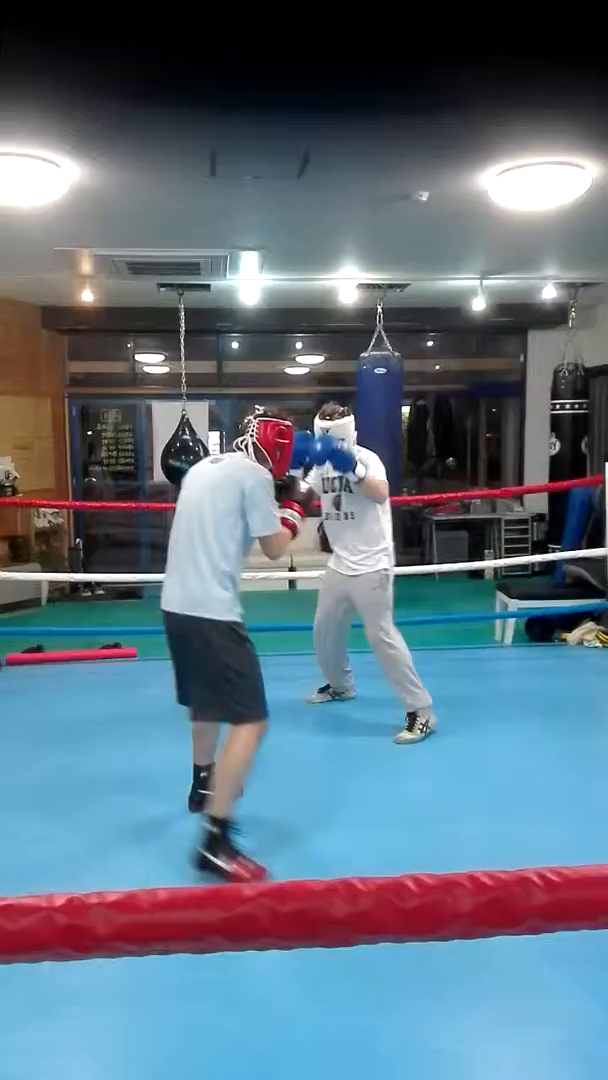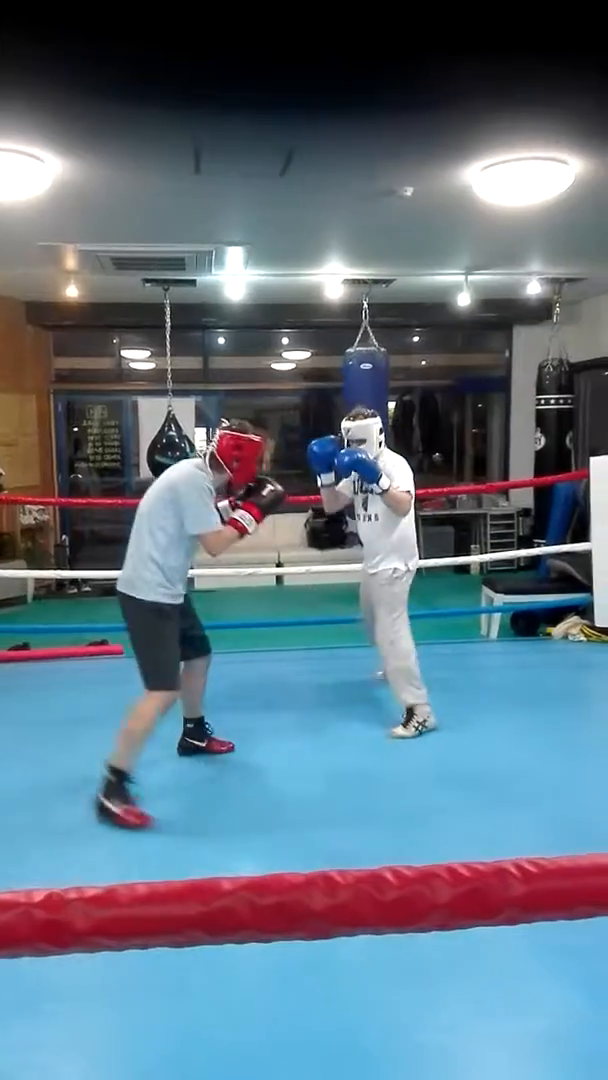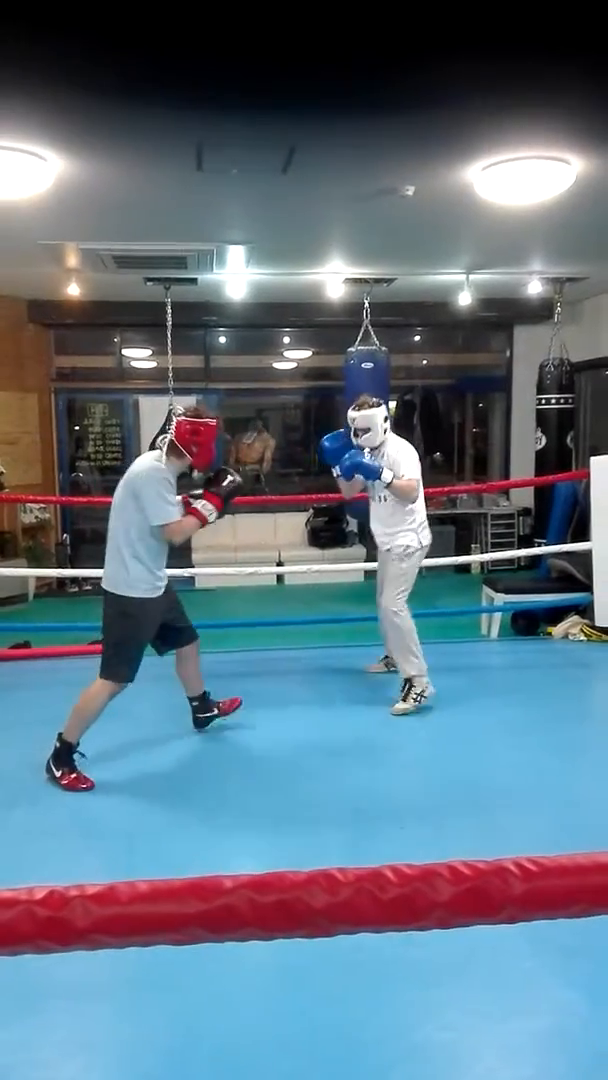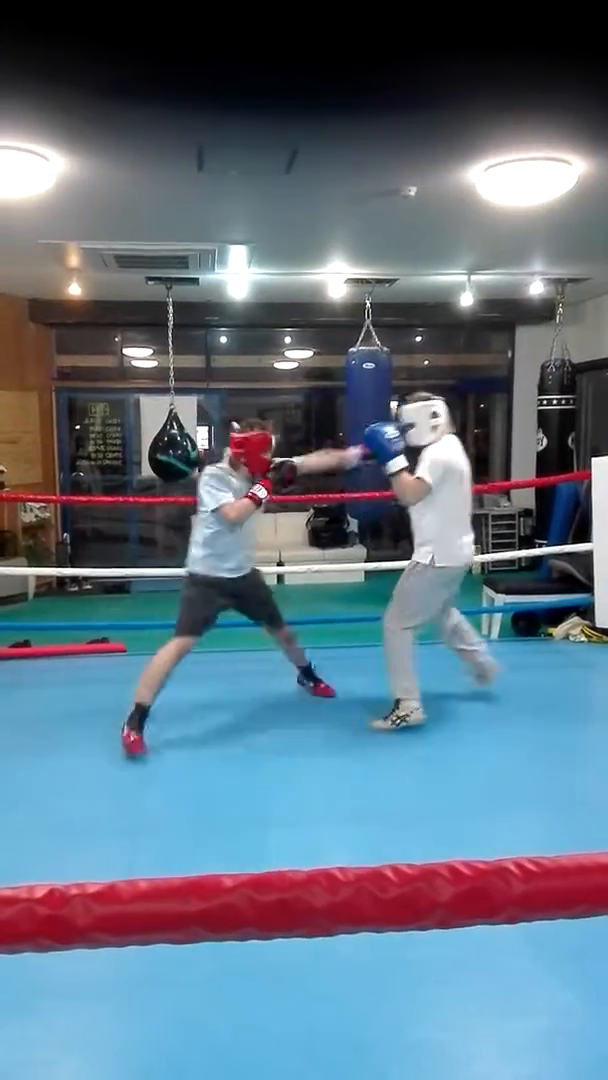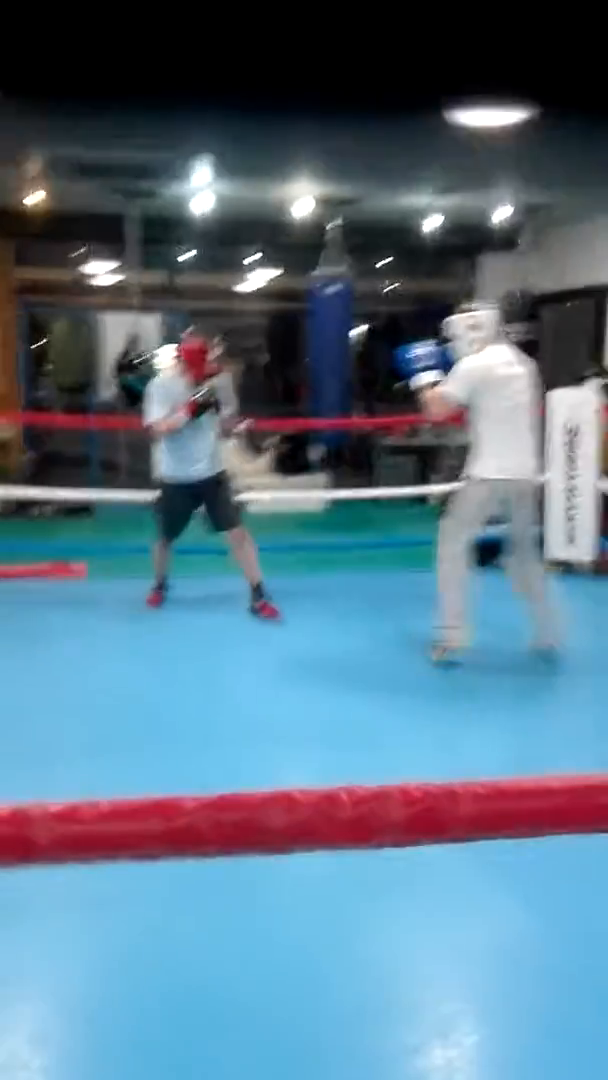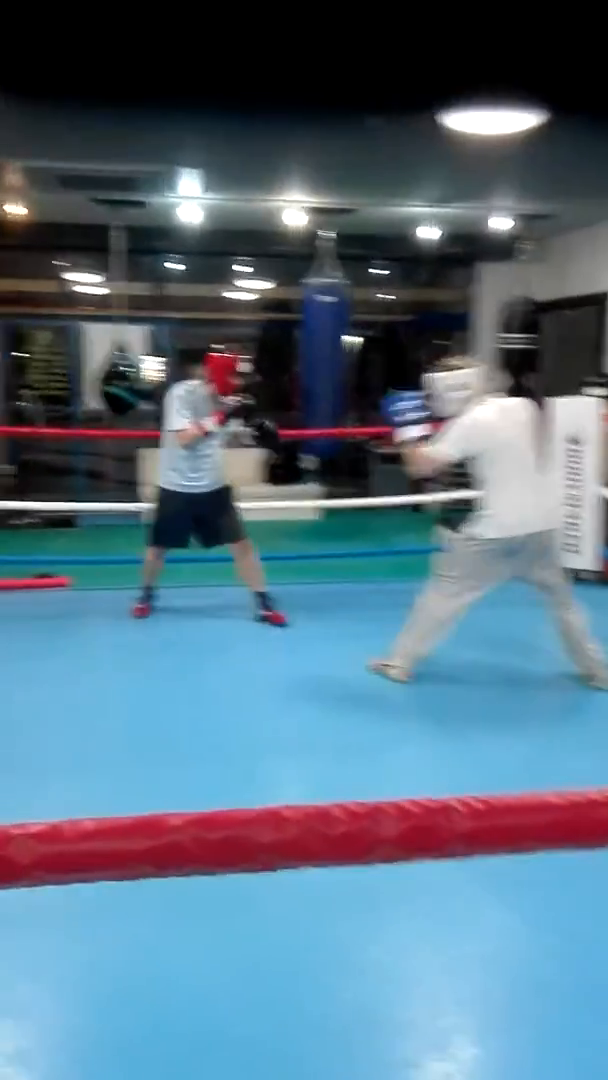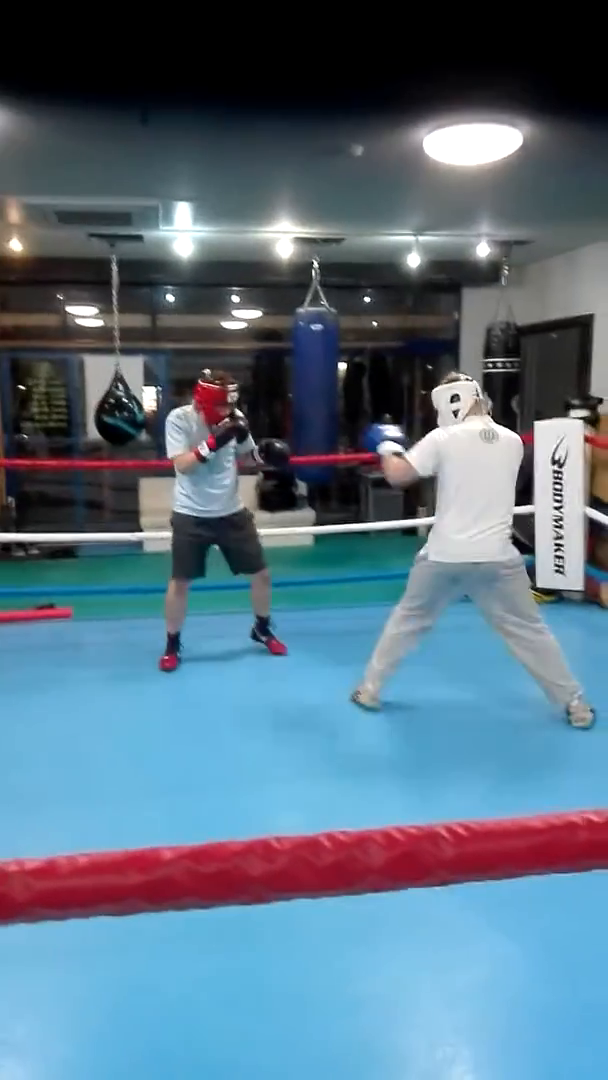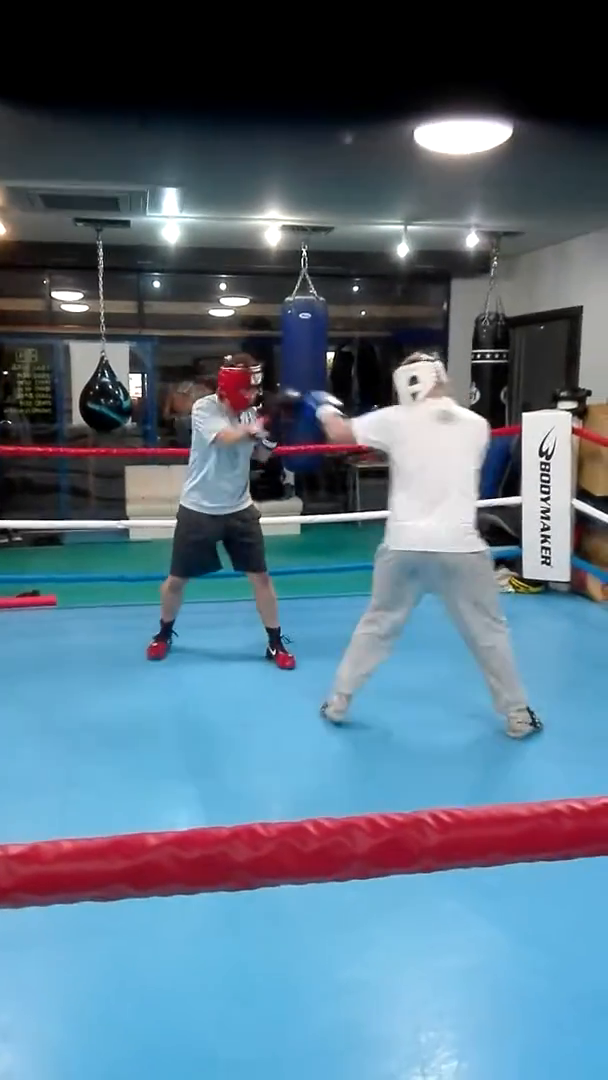
dt=0.5s
person 1, frame 1
left shoulder: (201, 469)
right shoulder: (254, 476)
right elbow: (275, 548)
right wrist: (292, 507)
left hip: (176, 604)
right hip: (211, 610)
left knee: (206, 697)
right knee: (250, 722)
left ankle: (204, 785)
right ankle: (216, 841)
person 1, frame 2
left shoulder: (193, 473)
right shoulder: (191, 479)
left elbow: (203, 521)
right elbow: (214, 544)
left wrist: (239, 503)
right wrist: (253, 509)
left hip: (167, 588)
right hip: (149, 593)
left knee: (198, 656)
right knee: (163, 691)
left ankle: (194, 734)
right ankle: (114, 786)
person 1, frame 3
left shoulder: (161, 466)
right shoulder: (153, 471)
left elbow: (172, 513)
right elbow: (175, 532)
left wrist: (198, 501)
right wrist: (211, 503)
left hip: (151, 584)
right hip: (130, 590)
left knee: (187, 644)
right knee: (114, 679)
left ankle: (203, 708)
right ankle: (61, 758)
person 1, frame 4
left shoulder: (259, 470)
right shoulder: (213, 476)
left elbow: (312, 461)
right elbow: (232, 515)
left wrist: (352, 455)
right wrist: (266, 485)
left hip: (242, 572)
right hip: (207, 574)
left knee: (280, 630)
right knee: (182, 643)
left ankle: (307, 675)
right ankle: (136, 720)
person 1, frame 5
left shoulder: (217, 381)
right shoulder: (162, 384)
left elbow: (227, 420)
right elbow: (160, 429)
right wrist: (193, 407)
left hip: (211, 473)
right hip: (175, 477)
left knee: (238, 531)
right knee: (166, 538)
left ankle: (258, 595)
right ankle: (160, 585)
person 1, frame 6
left shoulder: (222, 399)
right shoulder: (183, 392)
right elbow: (185, 438)
right wrist: (220, 417)
left hip: (213, 487)
right hip: (177, 487)
left knee: (242, 544)
right knee: (158, 548)
left ankle: (264, 605)
right ankle: (146, 595)
person 1, frame 7
left shoulder: (236, 418)
right shoulder: (179, 419)
left elbow: (245, 459)
right elbow: (182, 465)
left wrist: (262, 453)
right wrist: (214, 441)
left hip: (231, 511)
right hip: (191, 514)
left knee: (260, 573)
right knee: (180, 582)
left ankle: (262, 630)
right ankle: (172, 646)
person 1, frame 8
left shoulder: (253, 410)
right shoulder: (204, 408)
left elbow: (260, 455)
right elbow: (230, 438)
left wrist: (268, 435)
right wrist: (265, 420)
left hip: (239, 508)
right hip: (199, 508)
left knee: (260, 575)
right knee: (178, 577)
left ankle: (276, 642)
right ankle: (164, 633)
person 2, frame 1
left shoulder: (366, 459)
right shoulder: (323, 464)
left elbow: (381, 494)
left wrist: (351, 468)
right wrist: (296, 468)
left hip: (372, 566)
right hip: (340, 565)
left knee: (382, 638)
right knee: (325, 629)
left ankle: (421, 711)
right ankle: (339, 684)
person 2, frame 2
left shoulder: (395, 464)
right shoulder: (356, 469)
left elbow: (403, 506)
right elbow: (331, 505)
left wrist: (377, 478)
right wrist: (324, 472)
left hip: (394, 564)
right hip: (373, 561)
left knee: (391, 632)
right knee: (376, 621)
left ankle: (418, 709)
right ankle: (394, 668)
person 2, frame 3
left shoulder: (400, 450)
right shoulder: (368, 453)
left elbow: (412, 492)
right elbow: (350, 491)
left wrist: (380, 475)
right wrist: (341, 465)
left hip: (408, 541)
right hip: (388, 541)
left knee: (392, 605)
right knee: (386, 603)
left ankle: (418, 682)
right ankle: (395, 656)
person 2, frame 4
left shoulder: (438, 453)
right shoulder: (446, 450)
left elbow: (410, 495)
right elbow: (411, 494)
left wrist: (393, 458)
right wrist: (393, 457)
left hip: (436, 556)
right hip: (453, 553)
left knee: (396, 624)
right knee: (443, 613)
left ankle: (407, 706)
right ankle: (482, 665)
person 2, frame 5
left shoulder: (475, 365)
right shoulder: (523, 364)
left elbow: (437, 410)
left wrist: (426, 373)
right wrist: (447, 372)
left hip: (489, 476)
right hip: (524, 476)
left knee: (452, 547)
right knee: (526, 554)
left ankle: (452, 635)
right ankle: (548, 633)
person 2, frame 6
left shoulder: (468, 424)
right shoulder: (522, 408)
left elbow: (422, 468)
left hip: (496, 531)
right hip: (540, 527)
left knee: (446, 590)
right knee: (560, 597)
left ankle: (400, 662)
person 2, frame 7
left shoulder: (444, 440)
right shoulder: (513, 442)
left elbow: (397, 474)
left wrist: (387, 443)
left hip: (444, 556)
right hip: (496, 557)
left knee: (407, 620)
right knee: (529, 629)
left ankle: (371, 689)
right ankle: (575, 704)
person 2, frame 8
left shoulder: (398, 419)
right shoulder: (477, 425)
left elbow: (339, 432)
left wrist: (324, 407)
left hip: (405, 546)
right hip: (459, 547)
left knee: (377, 625)
right knee: (488, 630)
left ankle: (339, 700)
right ankle: (516, 713)
